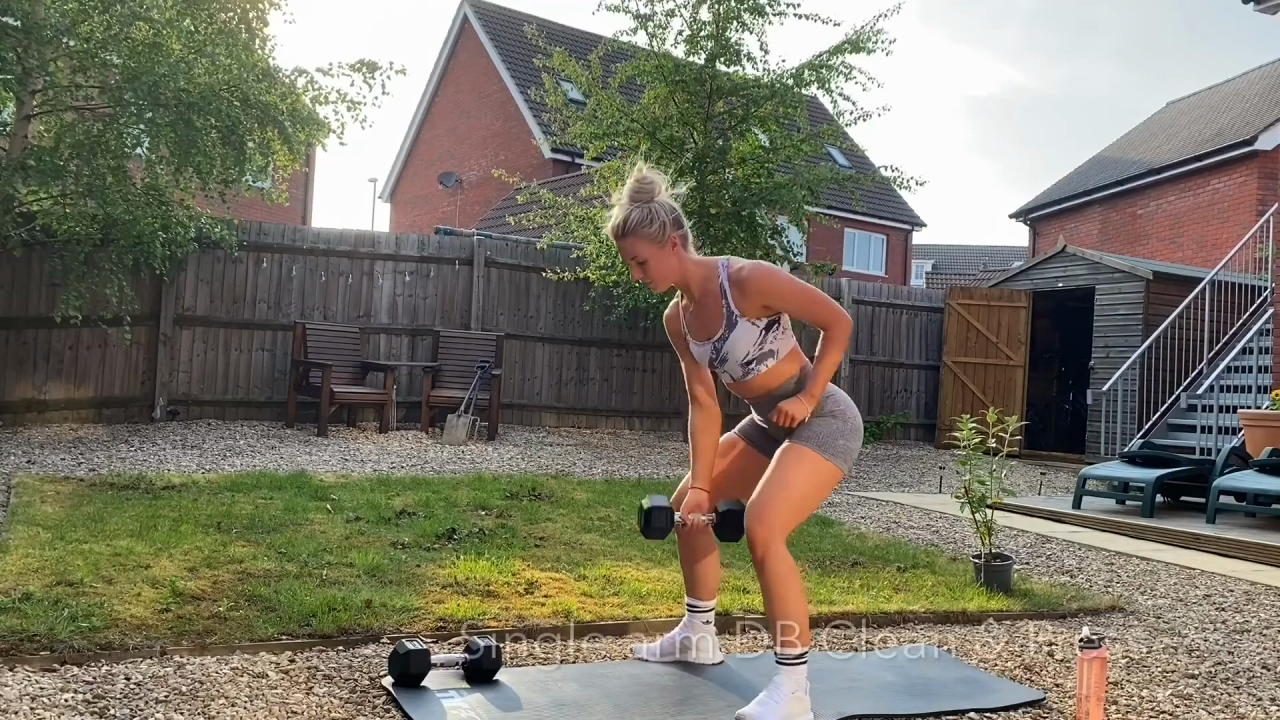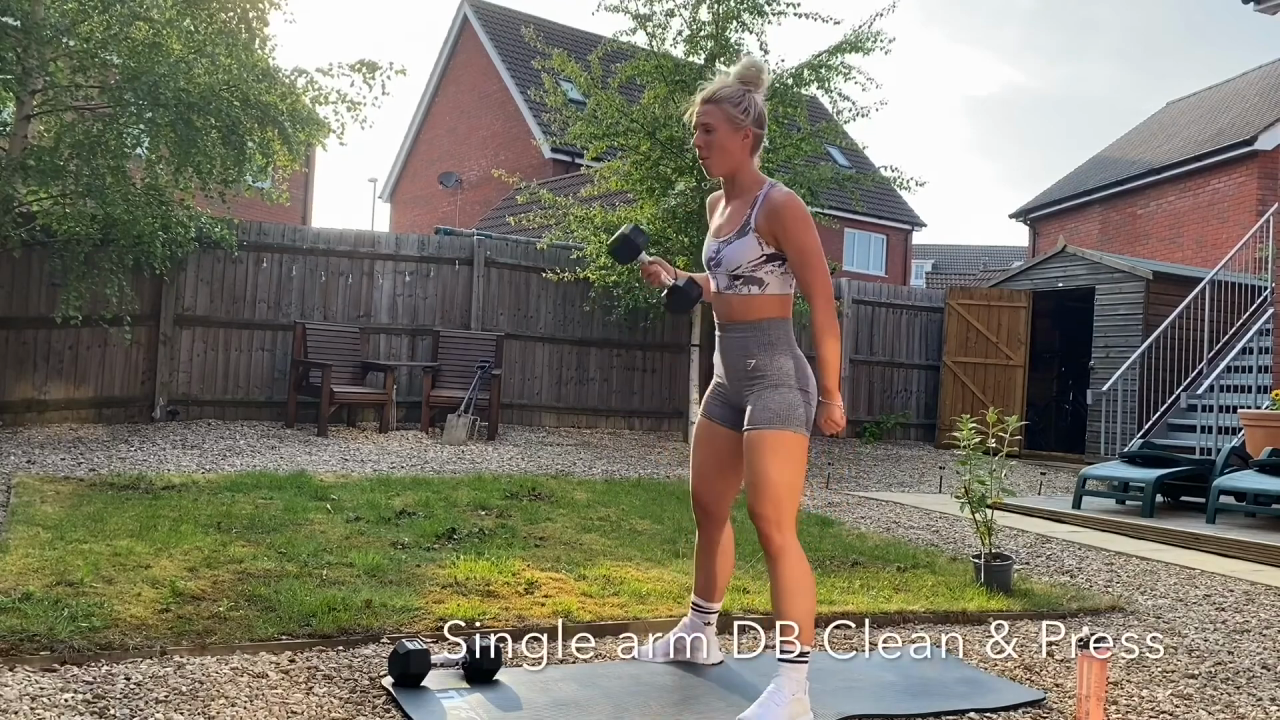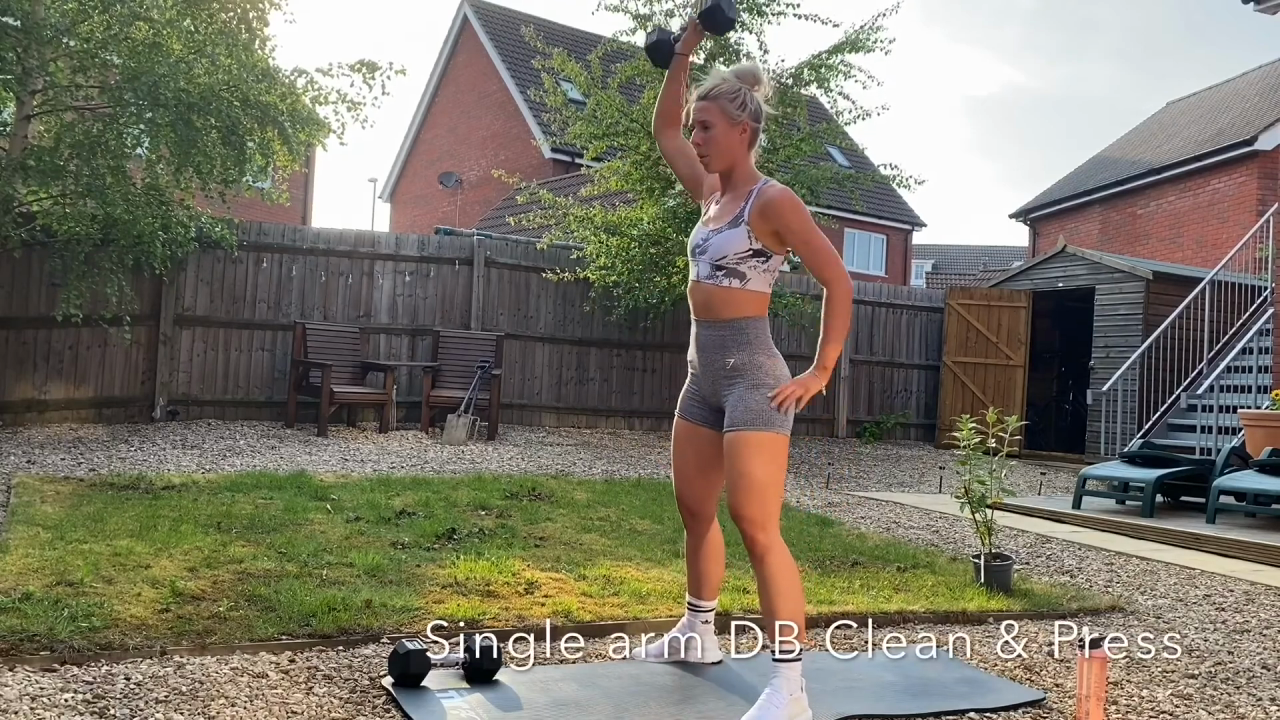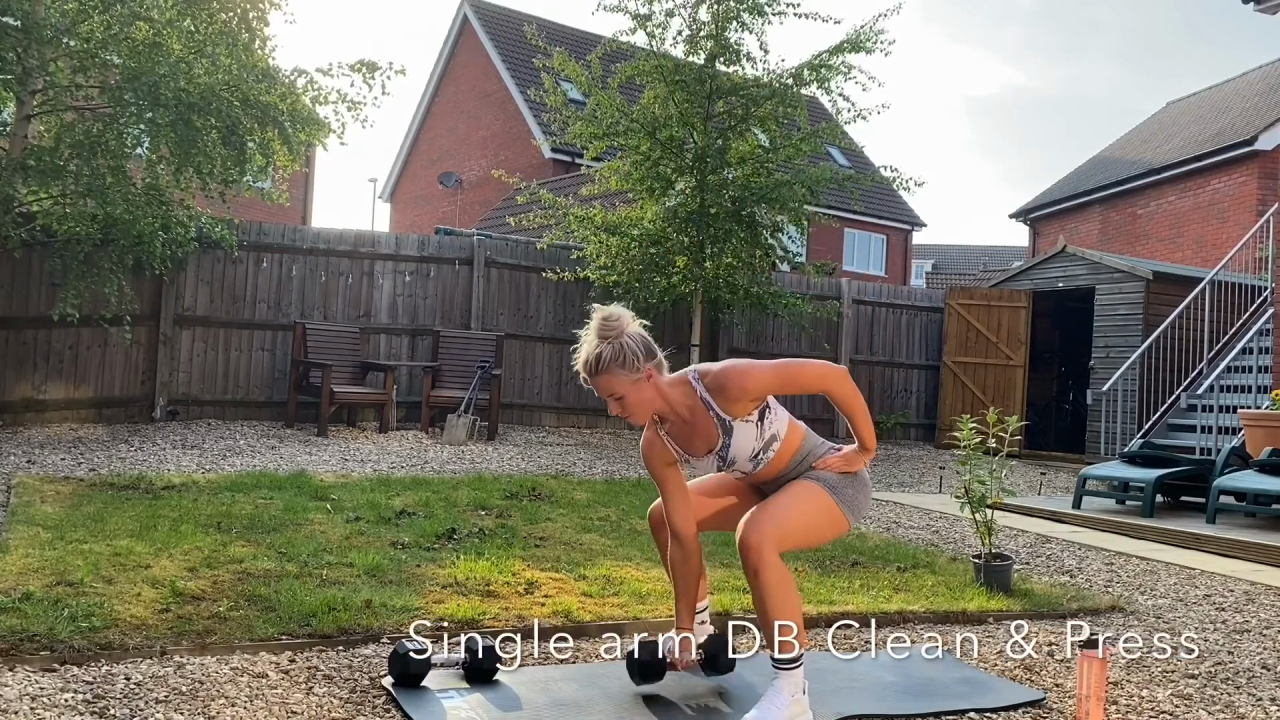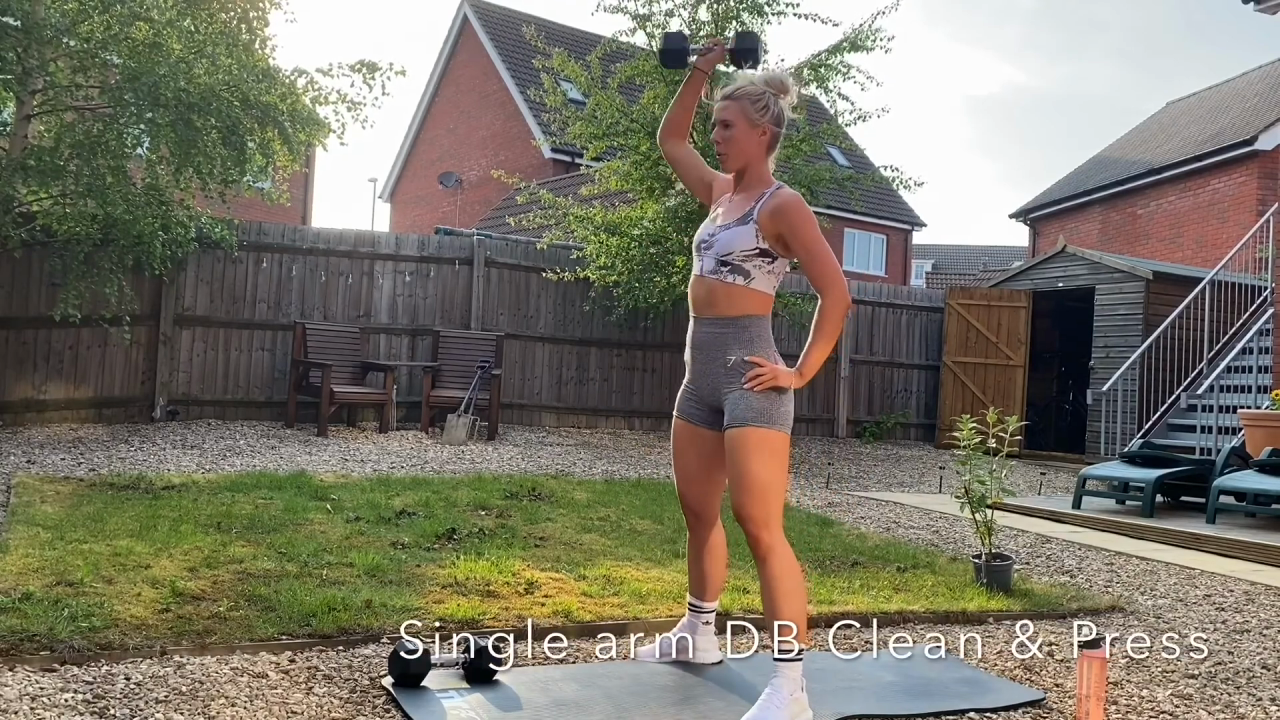
dt=1s
person 1, frame 1
left shoulder: (745, 280)
right shoulder: (676, 319)
left elbow: (837, 322)
right elbow: (703, 404)
left wrist: (812, 393)
right wrist: (700, 490)
left hip: (826, 421)
right hip: (769, 426)
left knee: (763, 529)
right knee: (686, 507)
right ankle: (698, 634)
person 1, frame 2
left shoulder: (781, 205)
right shoulder: (716, 204)
left elbow: (823, 302)
left wrist: (830, 391)
right wrist: (675, 280)
left hip: (777, 375)
right hip: (728, 376)
left knee: (772, 527)
right knee: (708, 511)
right ankle: (701, 635)
person 1, frame 3
left shoulder: (772, 202)
right shoulder: (713, 191)
left elbow: (838, 283)
right elbow: (666, 130)
left wrist: (821, 369)
right wrist: (683, 56)
left hip: (754, 375)
right hip: (705, 373)
left knee: (755, 527)
right knee: (694, 508)
right ankle: (699, 633)
person 1, frame 4
left shoulder: (724, 382)
right shoulder: (656, 444)
left elbow: (834, 375)
right elbow: (683, 537)
left wrist: (867, 450)
right wrist: (683, 633)
left hip: (832, 479)
right hip: (770, 484)
left knee: (756, 538)
right knee: (662, 518)
right ankle: (699, 632)
person 1, frame 5
left shoulder: (783, 205)
right shoulder: (723, 193)
left elbow: (837, 294)
right elbow: (671, 140)
left wrist: (801, 374)
right wrist: (696, 72)
left hip: (749, 375)
right hip: (699, 373)
left knee: (759, 528)
right knee: (698, 513)
right ankle: (698, 634)
